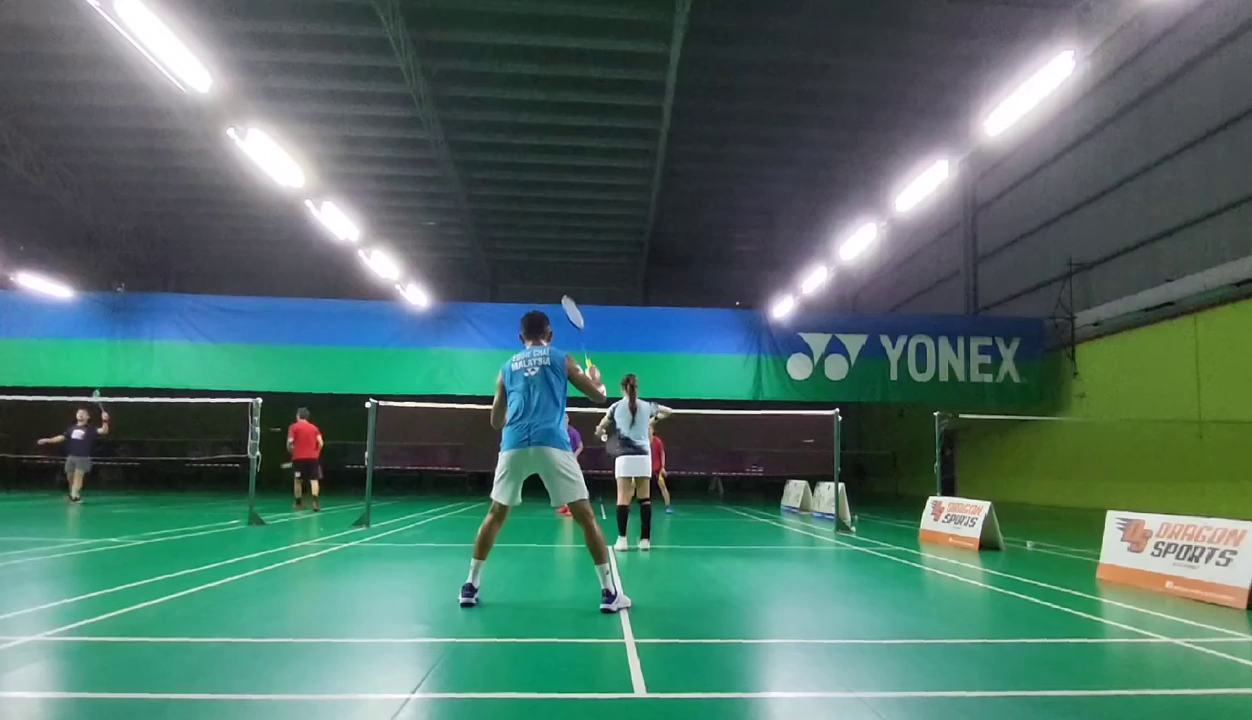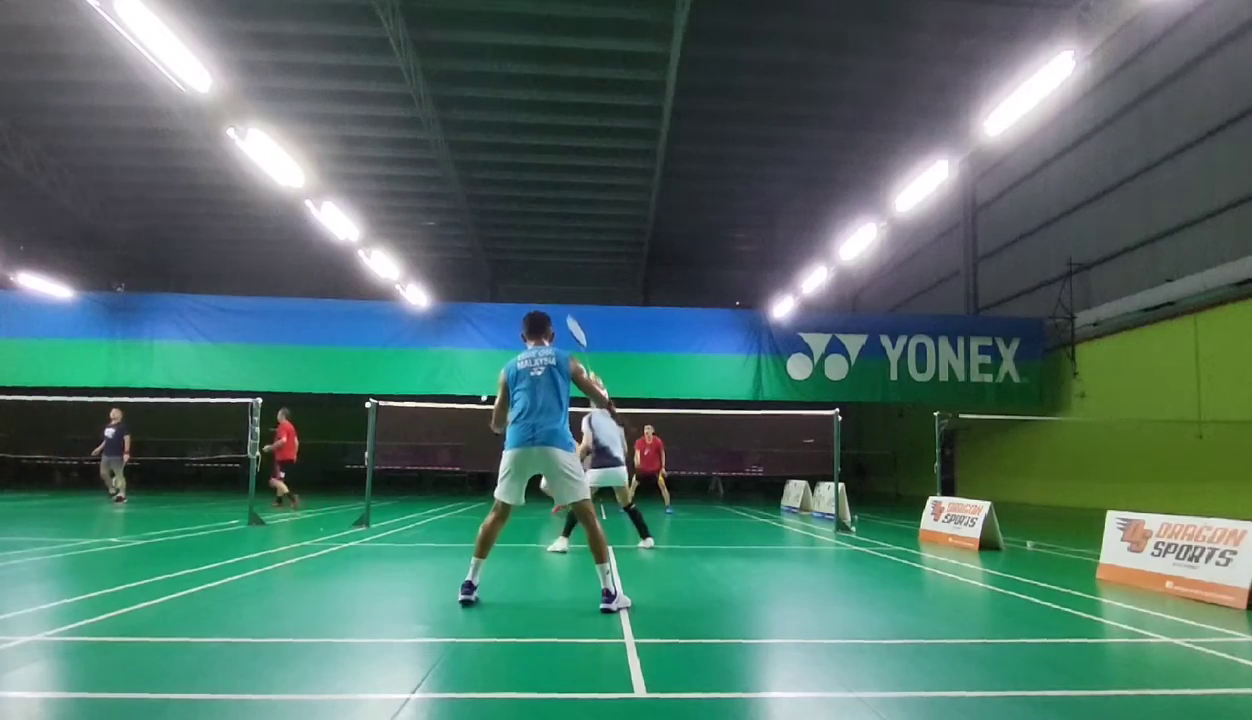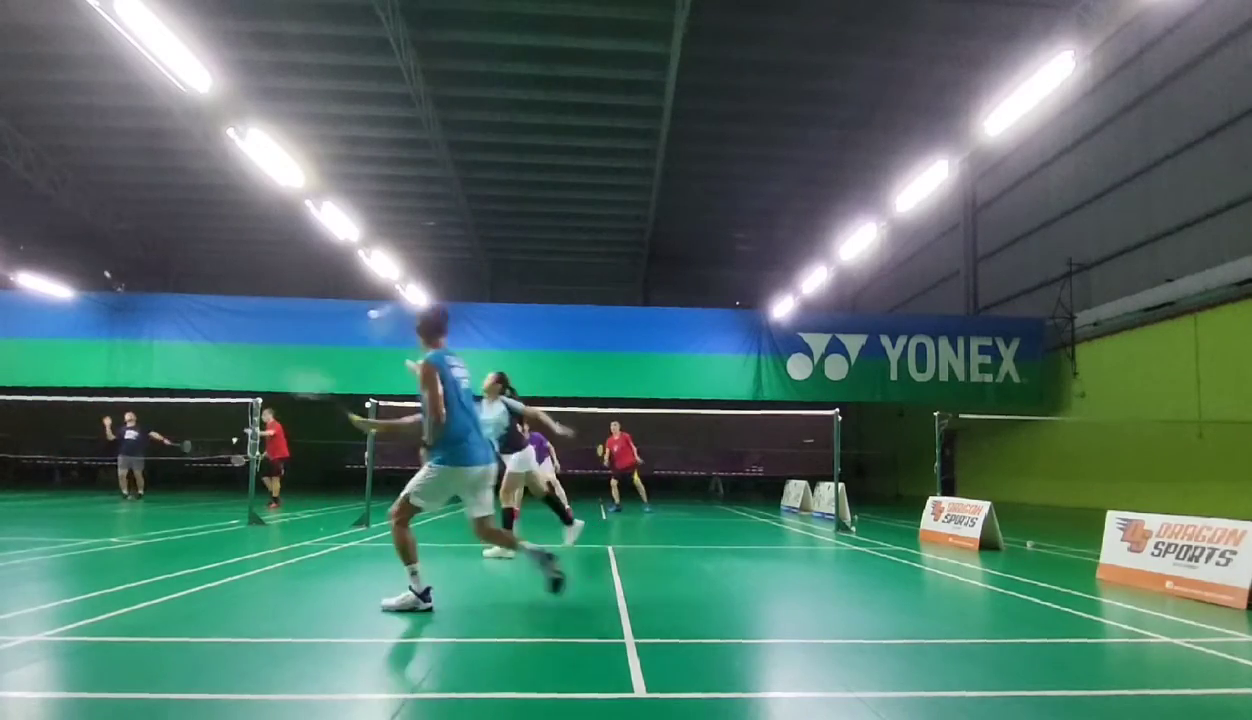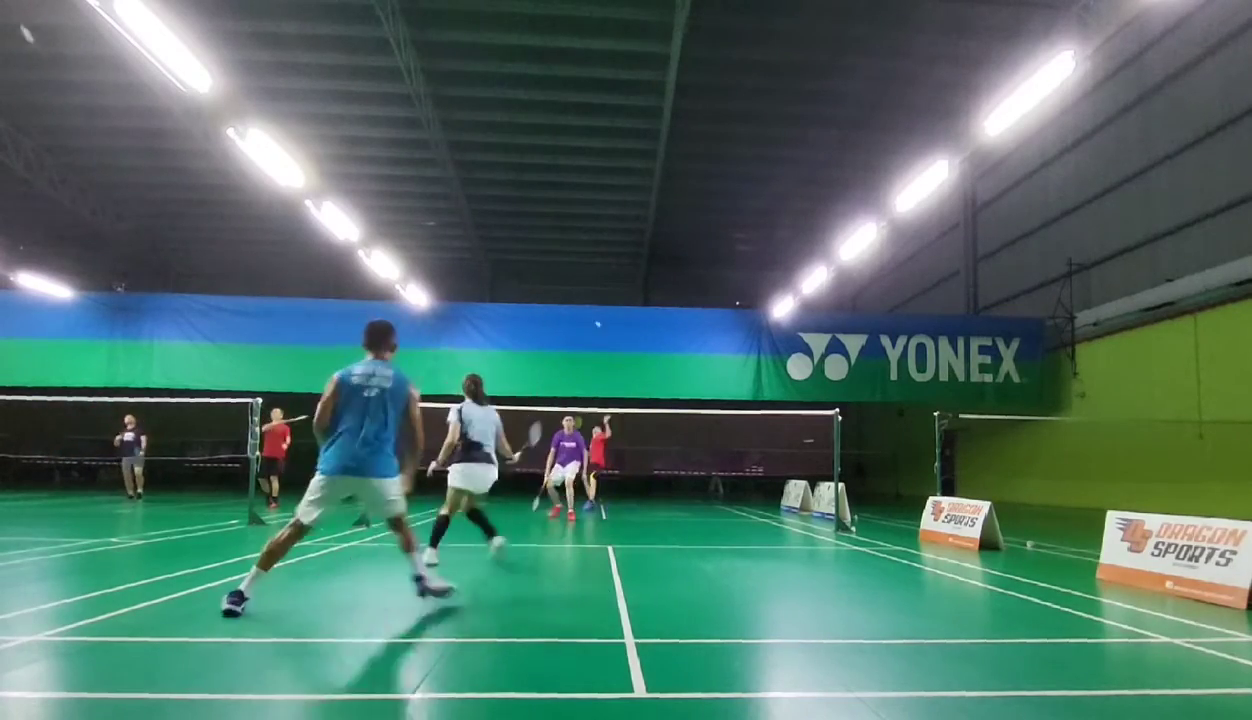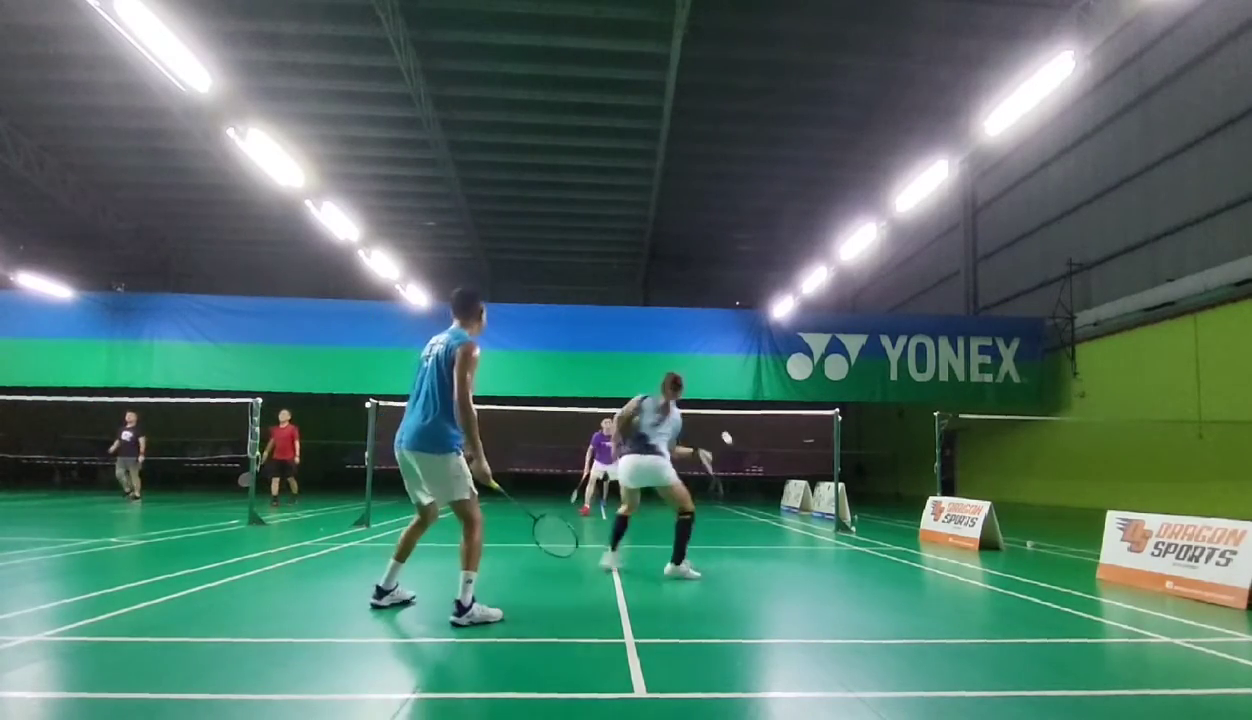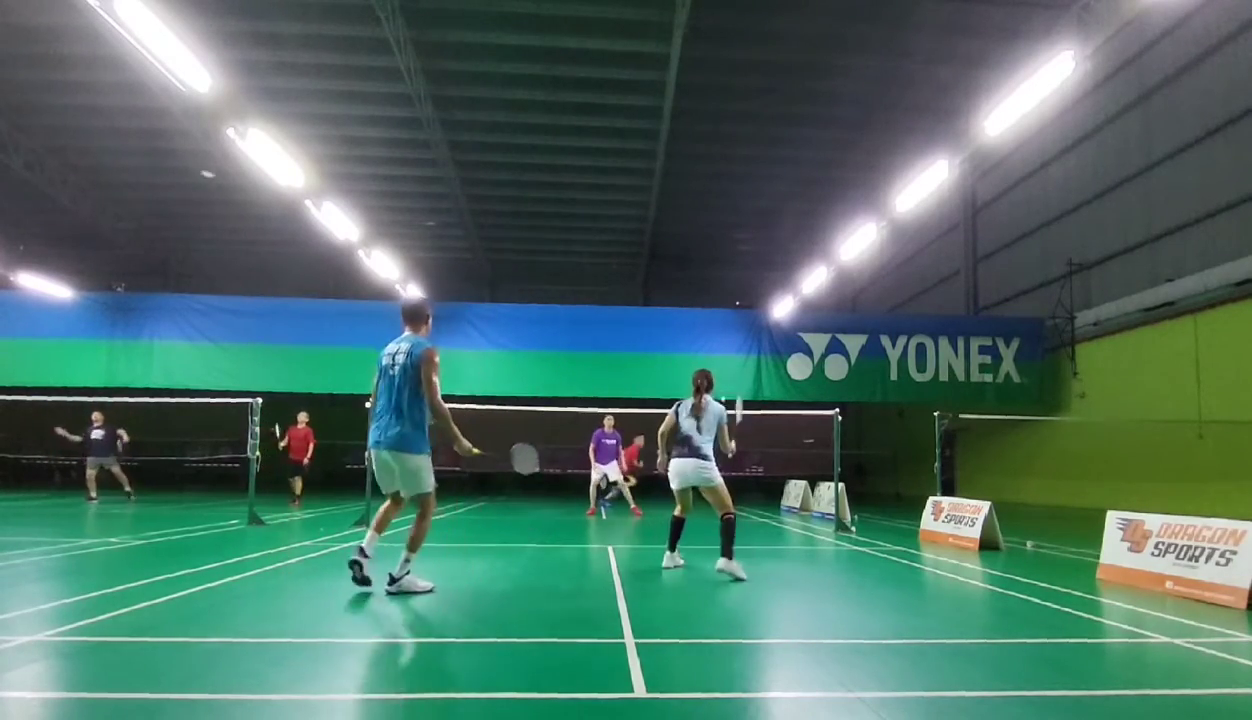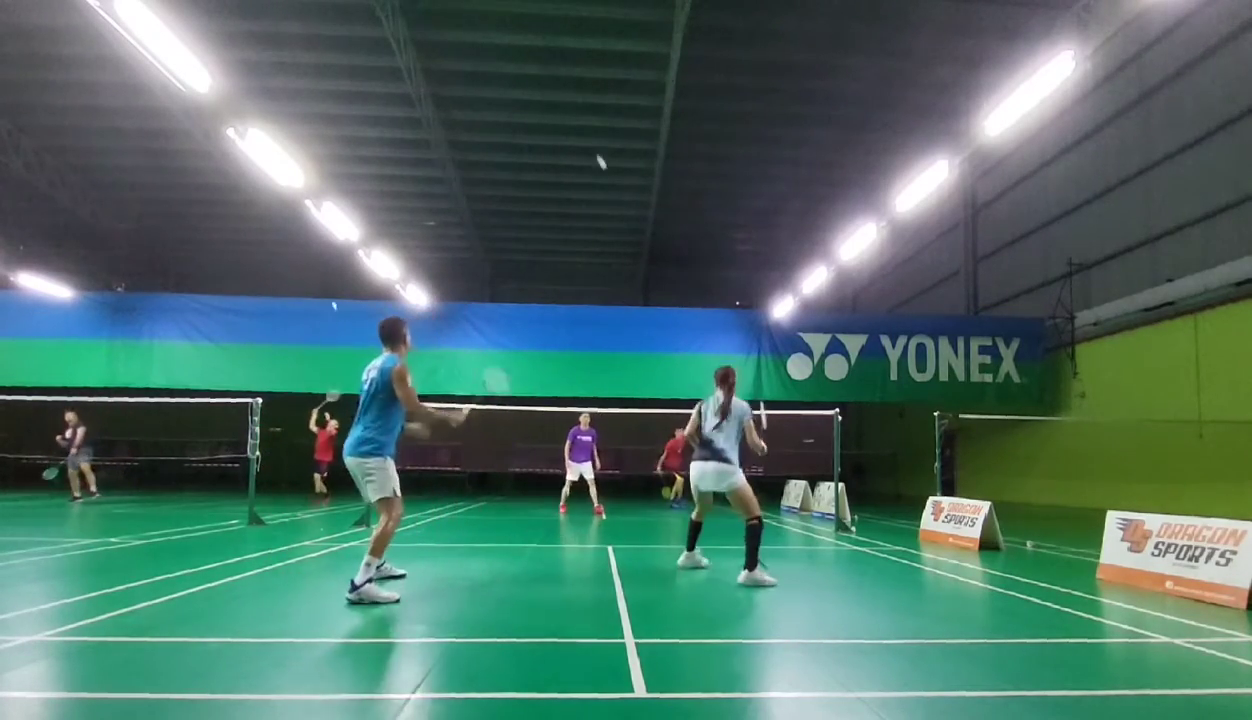
dt=0.7s
person 1, frame 1
left shoulder: (507, 368)
right shoulder: (561, 359)
left elbow: (496, 421)
right elbow: (599, 395)
right wrist: (595, 376)
left hip: (513, 446)
right hip: (552, 444)
left knee: (496, 514)
right knee: (585, 516)
left ankle: (470, 586)
right ankle: (609, 592)
person 1, frame 2
left shoulder: (510, 368)
right shoulder: (567, 361)
left elbow: (496, 423)
right elbow: (603, 402)
right wrist: (604, 400)
left hip: (518, 445)
right hip: (556, 445)
left knee: (498, 513)
right knee: (587, 516)
left ankle: (470, 584)
right ankle: (609, 593)
person 1, frame 3
left shoulder: (427, 365)
right shoulder: (457, 363)
left elbow: (437, 416)
left wrist: (428, 443)
right wrist: (388, 424)
left hip: (451, 461)
right hip: (483, 459)
left knee: (399, 517)
right knee: (485, 530)
left ankle: (419, 593)
right ankle: (540, 557)
person 1, frame 4
left shoulder: (342, 376)
right shoulder: (405, 384)
left elbow: (319, 424)
right elbow: (417, 440)
right wrist: (409, 471)
left hip: (336, 466)
right hip: (380, 469)
left knee: (294, 530)
right knee: (400, 523)
left ankle: (241, 594)
right ankle: (424, 580)
person 1, frame 5
left shoulder: (434, 342)
right shoulder: (466, 346)
right elbow: (463, 403)
right wrist: (479, 457)
left hip: (406, 440)
right hip: (435, 445)
left knee: (426, 516)
right knee: (473, 520)
left ankle: (386, 588)
right ankle: (465, 605)
person 1, frame 6
left shoulder: (388, 351)
right shoulder: (426, 352)
right elbow: (434, 402)
right wrist: (457, 438)
left hip: (380, 439)
right hip: (410, 442)
left knee: (396, 500)
right knee: (425, 508)
left ankle: (363, 554)
right ankle: (400, 575)
person 1, frame 7
left shoulder: (375, 366)
right shoulder: (397, 367)
right elbow: (413, 407)
left wrist: (406, 425)
right wrist: (448, 416)
left hip: (357, 449)
right hip: (372, 452)
left knee: (394, 507)
right knee: (391, 514)
left ankle: (377, 564)
right ankle: (362, 584)
person 2, frame 1
left shoulder: (616, 407)
right shoulder: (647, 406)
left elbow: (601, 428)
right elbow: (668, 412)
left wrist: (601, 433)
left hip: (625, 457)
right hip: (643, 457)
left knee: (623, 498)
right knee: (644, 498)
left ankle: (622, 539)
right ankle: (645, 540)
person 2, frame 2
left shoulder: (589, 418)
right shoulder: (614, 420)
left elbow: (587, 444)
right elbow: (624, 448)
left hip: (599, 469)
right hip: (618, 467)
right knee: (627, 504)
left ankle: (563, 540)
right ankle: (647, 538)
person 2, frame 3
left shoulder: (507, 404)
right shoulder: (481, 407)
left elbow: (538, 413)
left wrist: (555, 426)
left hip: (520, 453)
right hip: (510, 455)
left knee: (505, 495)
right knee: (541, 491)
left ankle: (504, 547)
right ankle: (571, 523)
person 2, frame 4
left shoulder: (459, 409)
right shoulder: (492, 412)
left elbow: (452, 440)
right elbow: (502, 446)
left wrist: (438, 462)
right wrist: (512, 457)
left hip: (465, 466)
right hip: (488, 468)
left knee: (448, 508)
right knee: (469, 506)
left ankle: (432, 551)
right ankle: (494, 538)
person 2, frame 5
left shoulder: (643, 401)
right shoulder: (677, 417)
left elbow: (620, 417)
right elbow: (671, 452)
left wrist: (617, 442)
right wrist: (694, 452)
left hip: (629, 461)
right hip: (656, 462)
left knee: (627, 508)
right knee: (686, 510)
left ankle: (612, 554)
right ankle: (676, 564)
person 2, frame 6
left shoulder: (680, 405)
right shoulder: (719, 409)
left elbow: (663, 431)
right elbow: (725, 447)
left wrist: (662, 455)
right wrist: (731, 448)
left hip: (678, 463)
right hip: (703, 464)
left knee: (682, 509)
right knee: (728, 511)
left ankle: (671, 556)
right ankle: (726, 559)
person 2, frame 7
left shoulder: (702, 405)
right shoulder: (742, 407)
left elbow: (689, 435)
right elbow: (755, 443)
right wrist: (762, 448)
left hip: (699, 466)
right hip: (724, 467)
left knee: (700, 511)
right knee: (754, 516)
left ankle: (689, 555)
right ankle: (750, 570)
